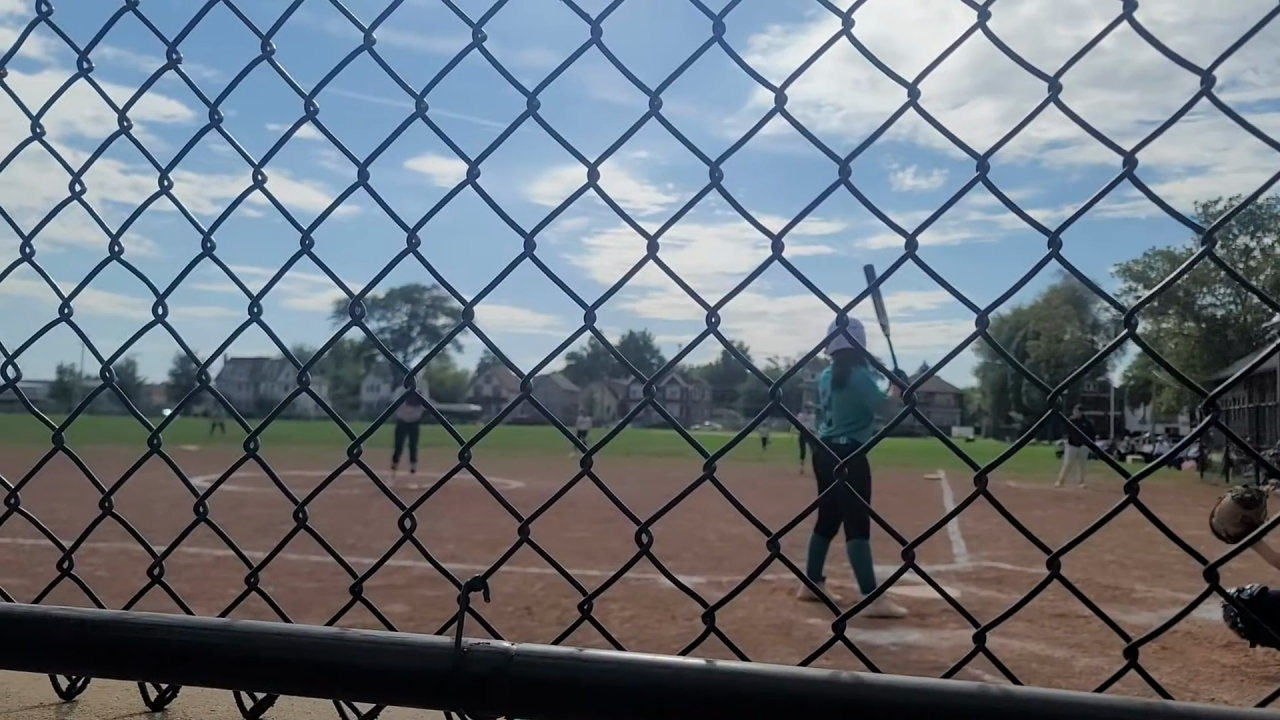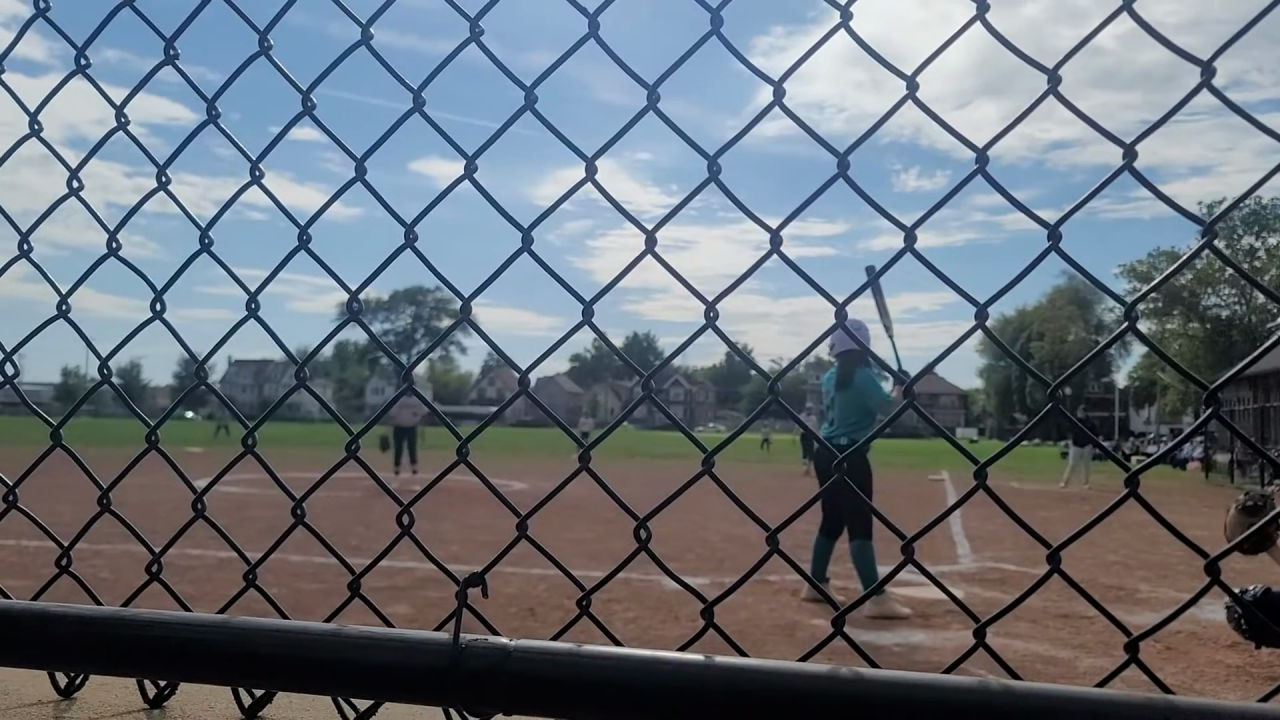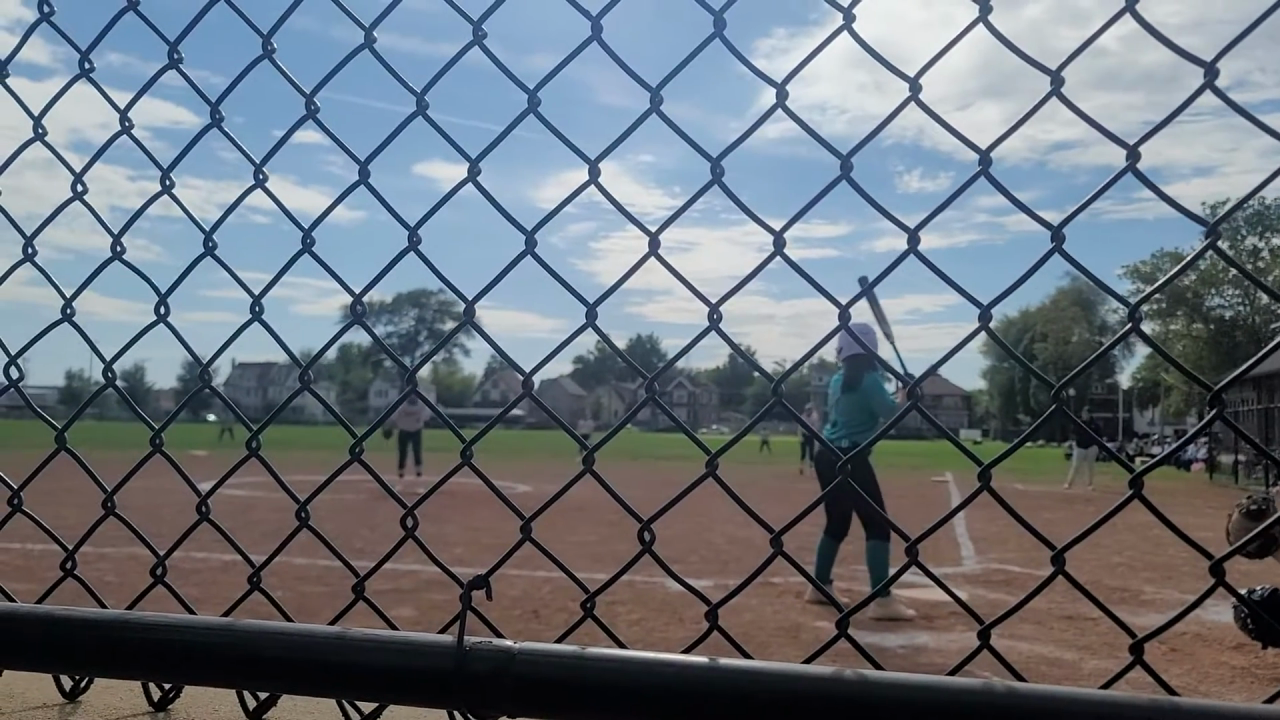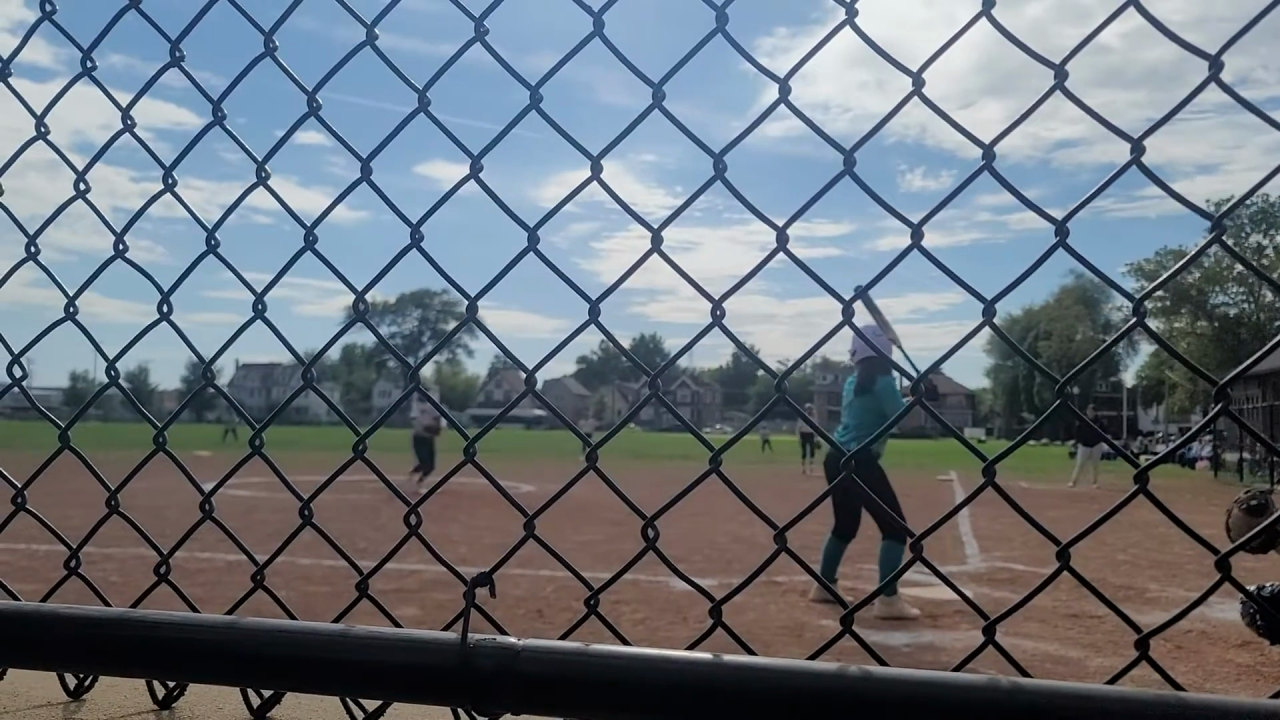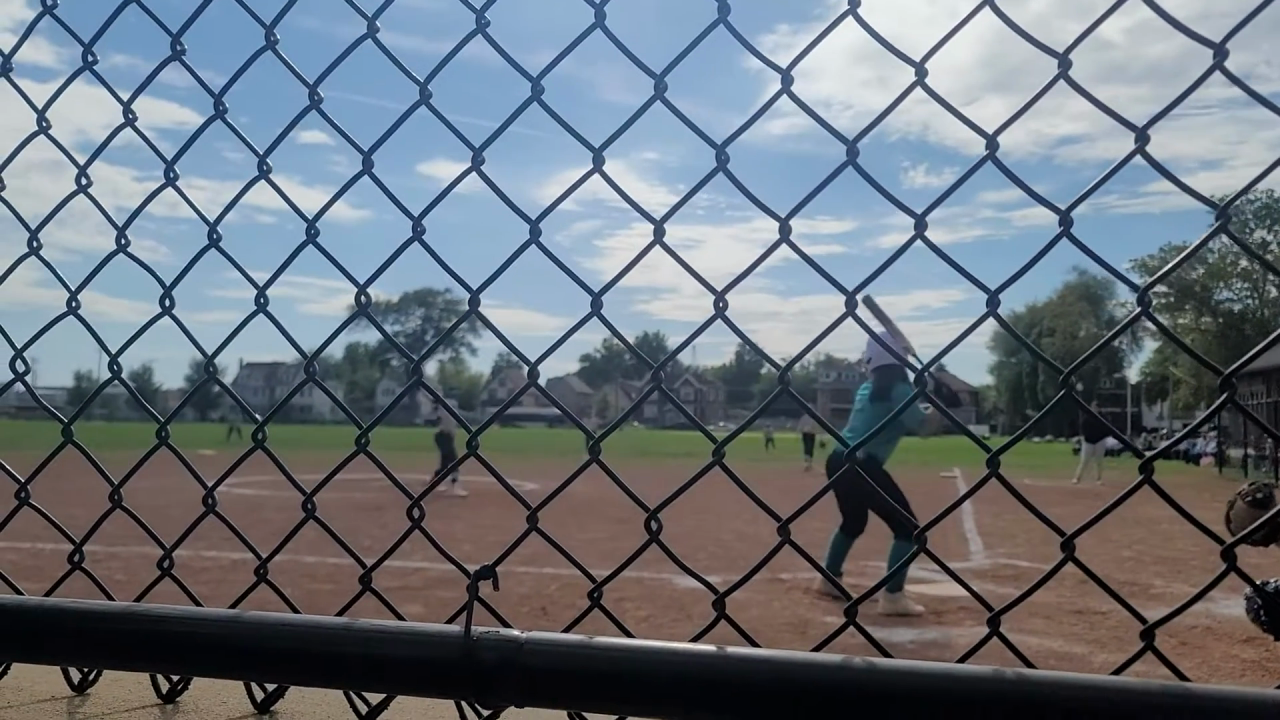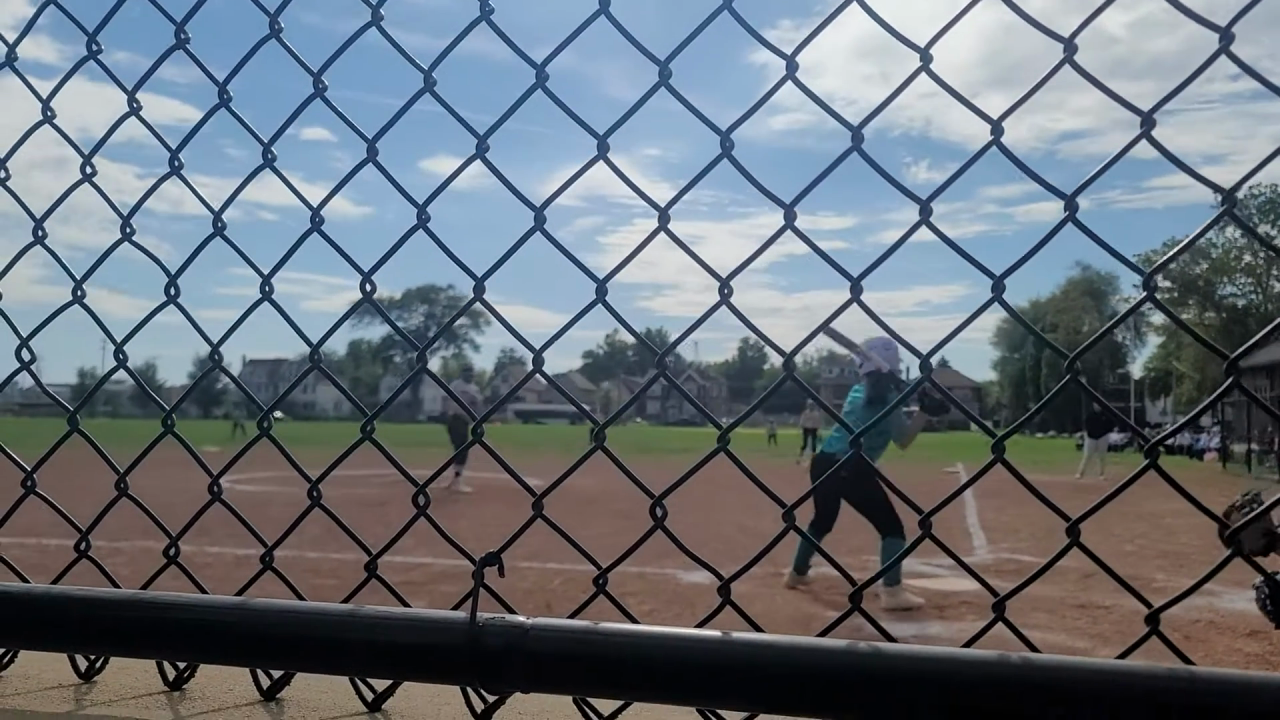
dt=0.3s
person 1, frame 1
left shoulder: (826, 376)
right shoulder: (858, 374)
right elbow: (883, 407)
left wrist: (885, 387)
right wrist: (897, 387)
left hip: (825, 453)
right hip: (848, 455)
left knee: (827, 520)
right knee: (857, 524)
left ankle: (812, 584)
right ankle: (873, 598)
person 1, frame 2
left shoulder: (830, 377)
right shoulder: (862, 375)
right elbow: (887, 408)
right wrist: (901, 387)
left hip: (826, 453)
right hip: (849, 455)
left knee: (832, 521)
right knee: (860, 524)
left ankle: (816, 585)
right ankle: (876, 599)
person 1, frame 3
left shoulder: (837, 380)
right shoulder: (868, 379)
right elbow: (892, 415)
right wrist: (907, 394)
left hip: (827, 457)
right hip: (849, 459)
left knee: (837, 524)
right knee: (877, 525)
left ankle: (820, 587)
right ankle: (882, 600)
person 1, frame 4
left shoulder: (852, 382)
right shoulder: (881, 381)
left hip: (837, 459)
right hip: (860, 462)
left knee: (845, 526)
right knee: (894, 526)
left ankle: (823, 586)
right ankle: (888, 599)
person 1, frame 5
left shoulder: (866, 389)
right shoulder: (897, 390)
right elbow: (923, 427)
left wrist: (927, 407)
left hip: (839, 464)
right hip: (862, 468)
left knee: (853, 524)
right knee: (907, 527)
left ankle: (829, 580)
right ankle: (892, 596)
person 1, frame 6
left shoulder: (857, 391)
right shoulder: (887, 396)
right elbow: (904, 440)
left wrist: (915, 411)
right wrist: (923, 412)
left hip: (823, 463)
right hip: (851, 469)
left knee: (822, 520)
right knee: (891, 525)
left ankle: (798, 572)
right ankle: (892, 591)
